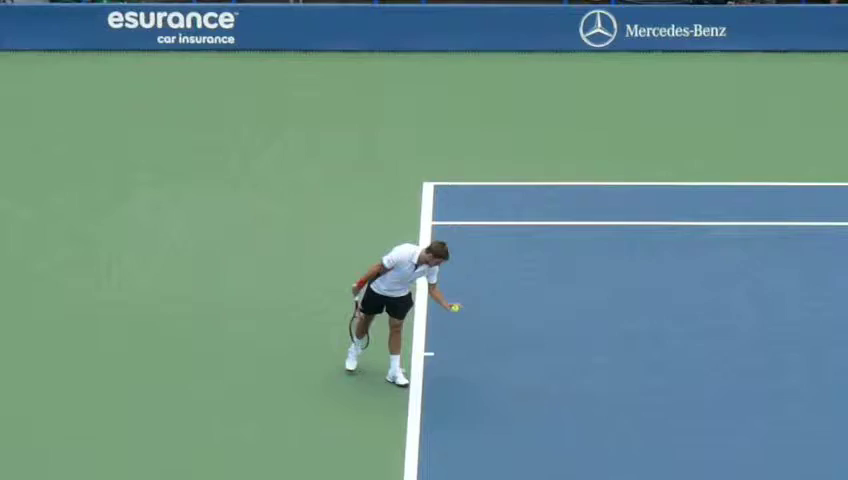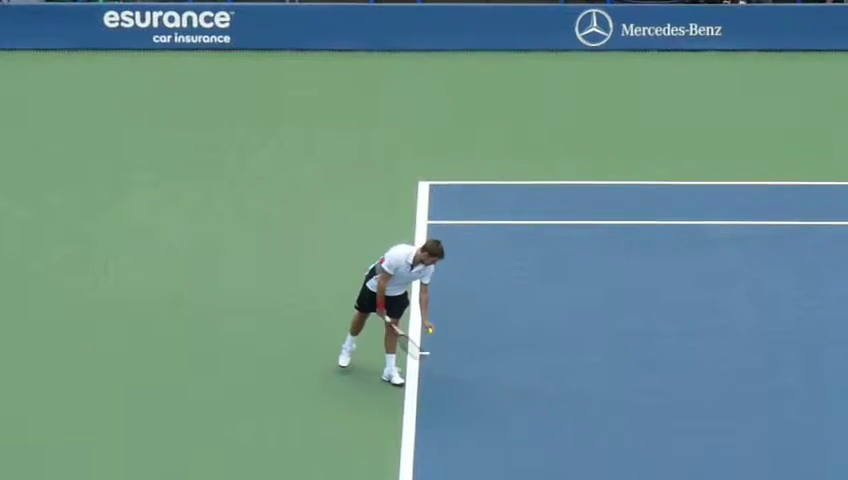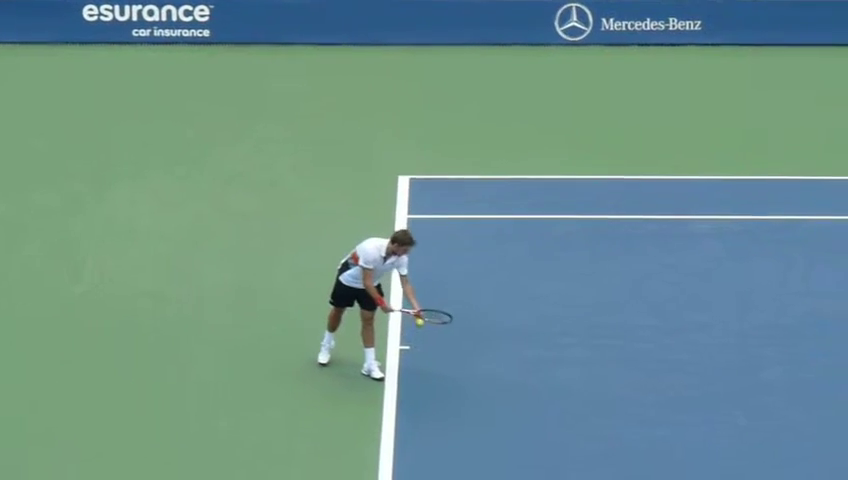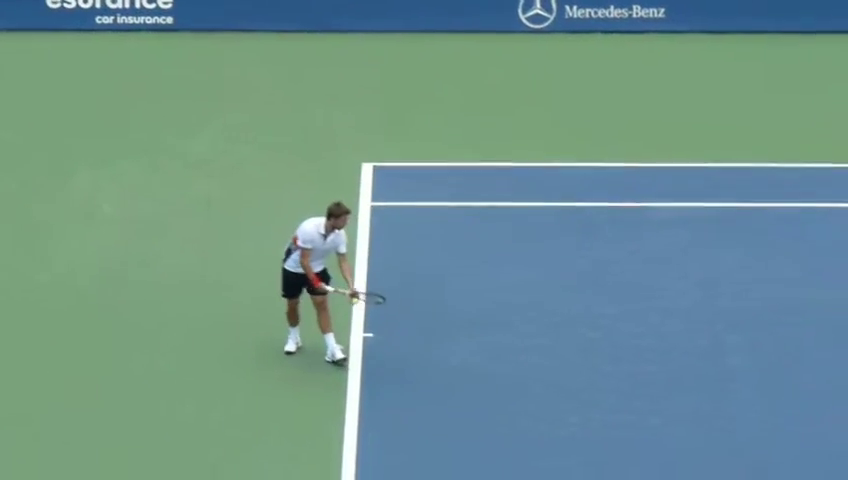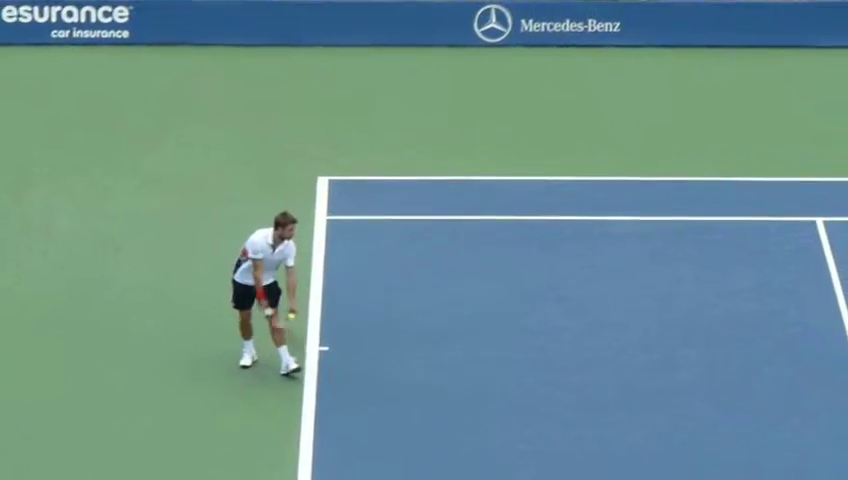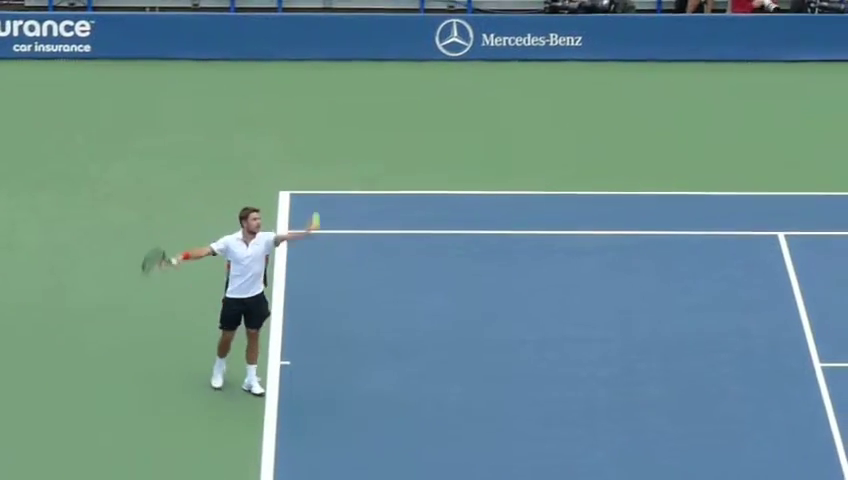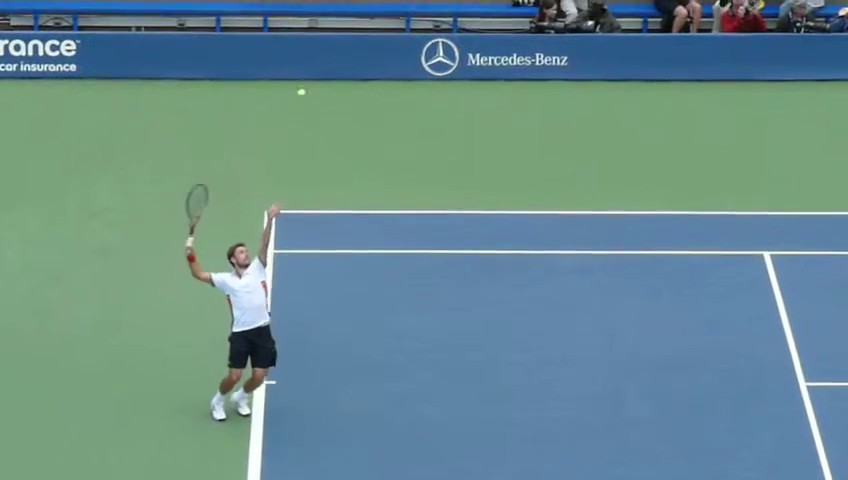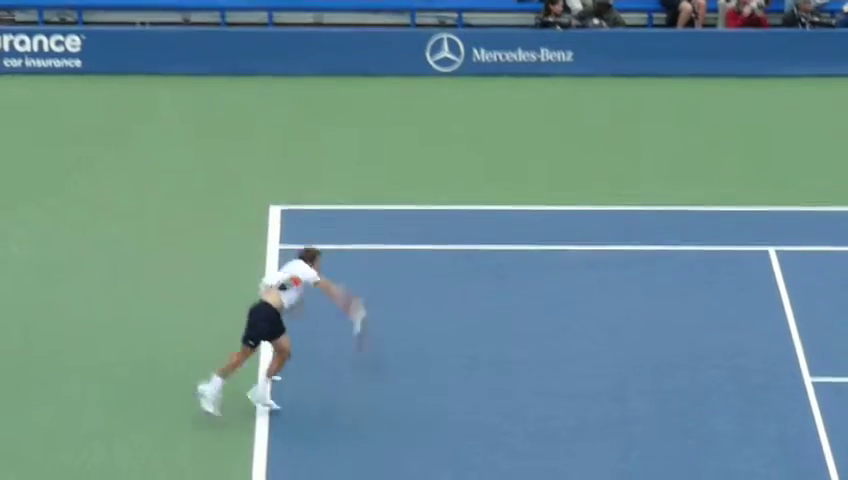
dt=0.5s
person 1, frame 1
left shoulder: (432, 267)
right shoulder: (403, 253)
left elbow: (432, 289)
right elbow: (377, 268)
left wrist: (446, 305)
right wrist: (359, 284)
left hip: (400, 295)
right hip: (377, 289)
left knee: (396, 327)
right knee: (366, 319)
left ankle: (395, 371)
right ankle: (354, 352)
person 1, frame 2
left shoulder: (428, 267)
right shoulder: (398, 255)
left elbow: (424, 292)
right elbow: (382, 282)
left wrist: (425, 319)
right wrist: (380, 306)
left hip: (397, 294)
right hip: (374, 287)
left knee: (392, 326)
right knee: (362, 316)
left ankle: (390, 370)
right ankle: (348, 348)
person 1, frame 3
left shoulder: (401, 258)
right shoulder: (370, 249)
left elbow: (405, 283)
right elbow: (366, 281)
left wrist: (415, 306)
right wrist: (381, 302)
left hip: (371, 285)
right hip: (347, 281)
left knee: (368, 320)
right knee: (337, 312)
left ankle: (370, 365)
right ankle: (327, 345)
person 1, frame 4
left shoulder: (340, 235)
right shoulder: (308, 229)
left elbow: (343, 261)
right elbow: (304, 261)
left wrist: (351, 285)
right wrist: (315, 282)
left hip: (317, 270)
right hip: (294, 268)
left knee: (322, 305)
right knee: (292, 304)
left ankle: (332, 349)
right ankle: (293, 338)
person 1, frame 5
left shoulder: (289, 246)
right shoulder: (257, 240)
left elbow: (290, 275)
right elbow: (256, 272)
left wrist: (292, 302)
right wrist: (261, 298)
left hip: (268, 282)
right hip: (244, 281)
left knee: (274, 319)
right knee: (245, 317)
left ankle: (286, 361)
right ankle: (249, 352)
person 1, frame 6
left shoulder: (265, 239)
right shoulder: (229, 241)
left elbow: (283, 237)
right elbow: (205, 251)
left wrist: (305, 233)
right wrist: (182, 257)
left hip: (256, 297)
right hip: (233, 297)
left knee: (253, 336)
right knee: (227, 337)
left ankle: (251, 379)
right ankle: (219, 369)
person 1, frame 7
left shoulder: (257, 269)
right shoulder: (226, 279)
left elbow: (264, 244)
right elbow: (198, 275)
left wrist: (269, 220)
right wrist: (190, 254)
left hip: (262, 331)
right hip: (241, 333)
left knee: (258, 377)
right knee: (234, 377)
left ankle: (240, 399)
right ankle: (218, 402)
person 1, frame 8
left shoulder: (294, 269)
right shoulder: (304, 270)
left elbow: (265, 283)
right elbow: (326, 287)
right wrist: (347, 304)
left hip: (271, 313)
right hip: (264, 312)
left knee: (285, 350)
right knee: (244, 354)
left ankle: (261, 392)
right ankle: (211, 389)
